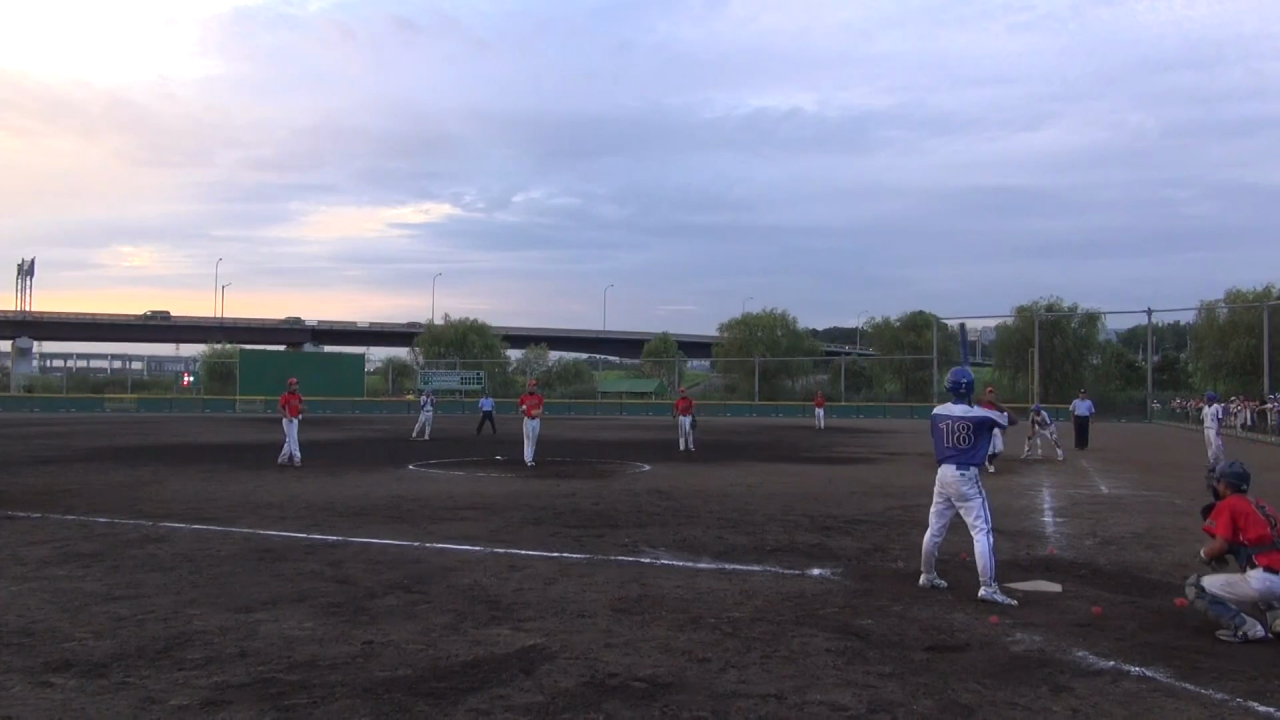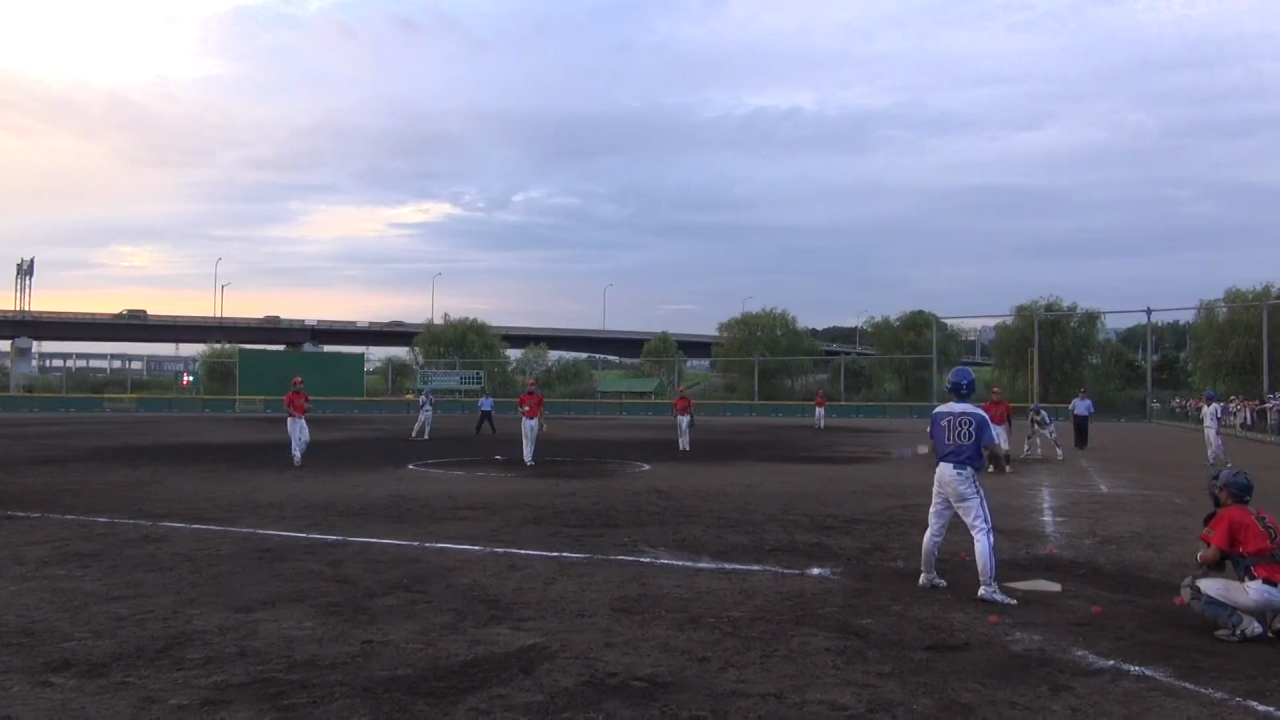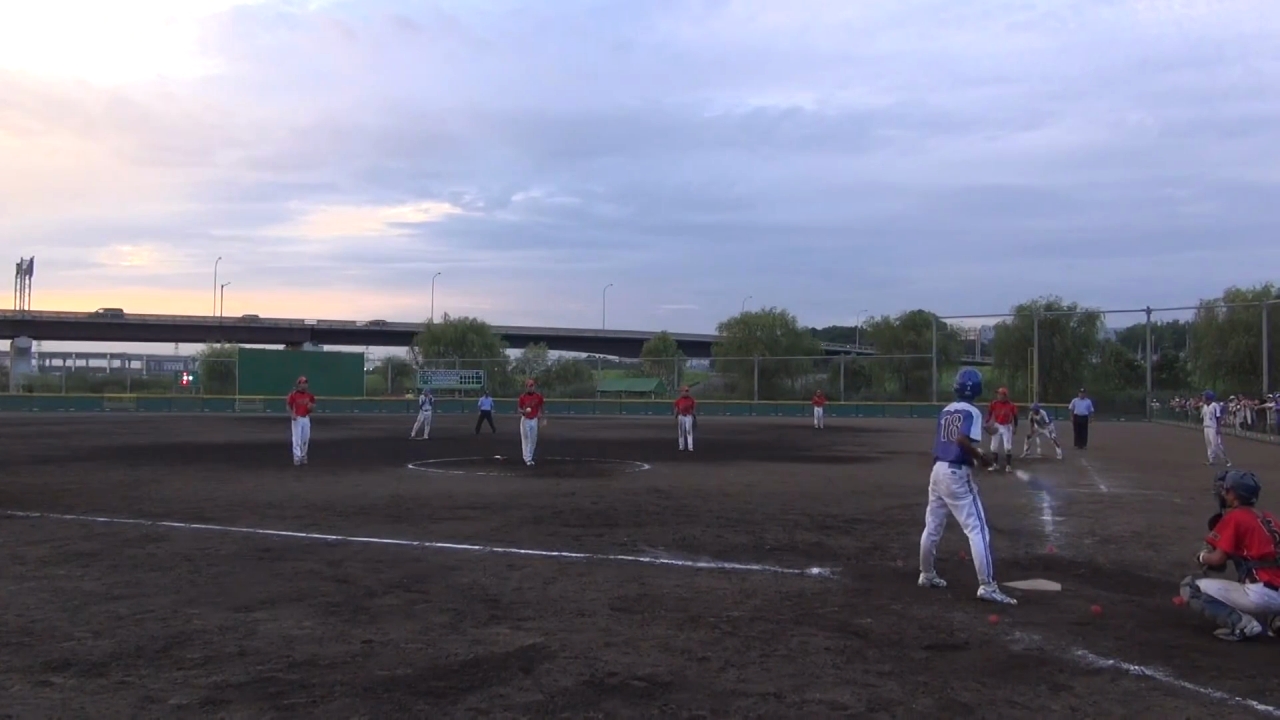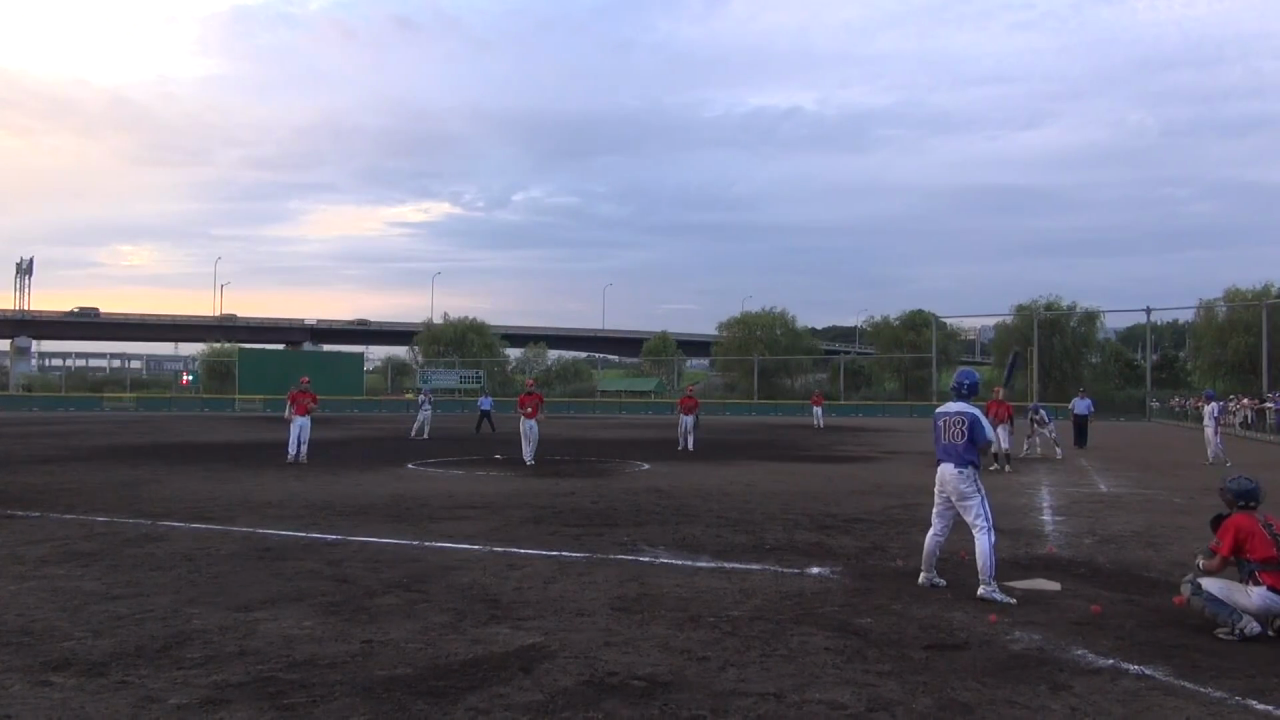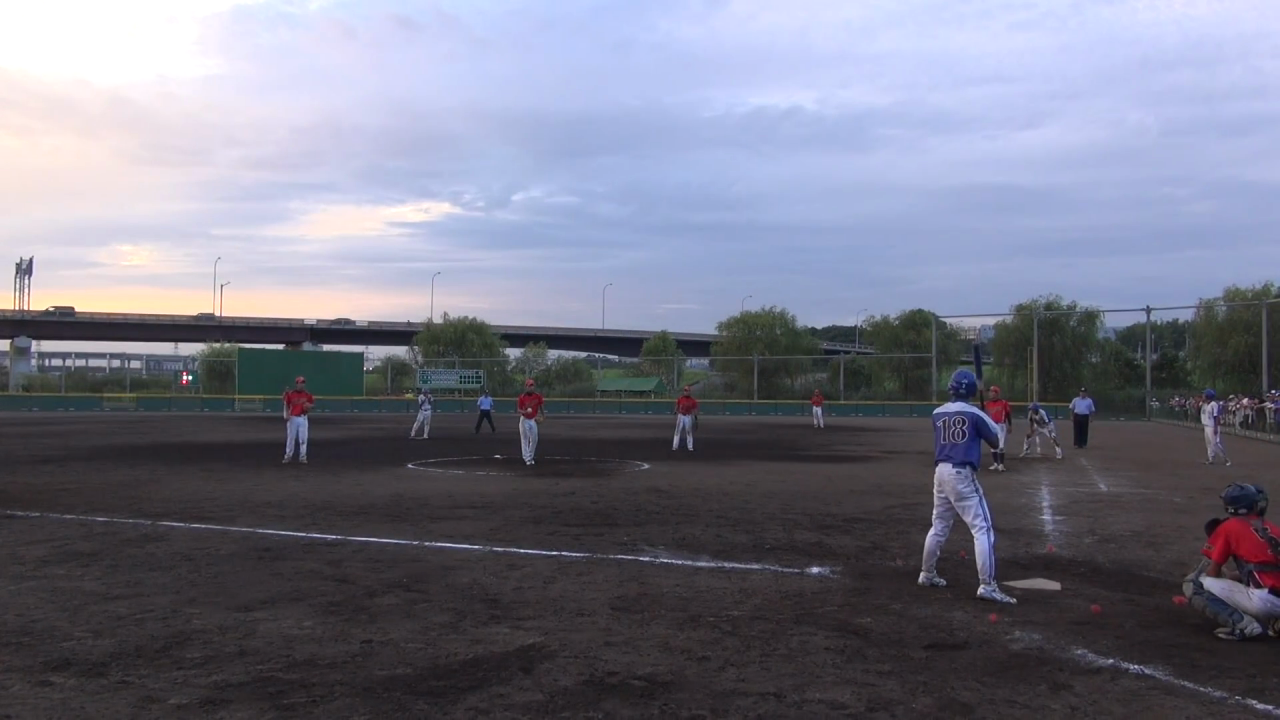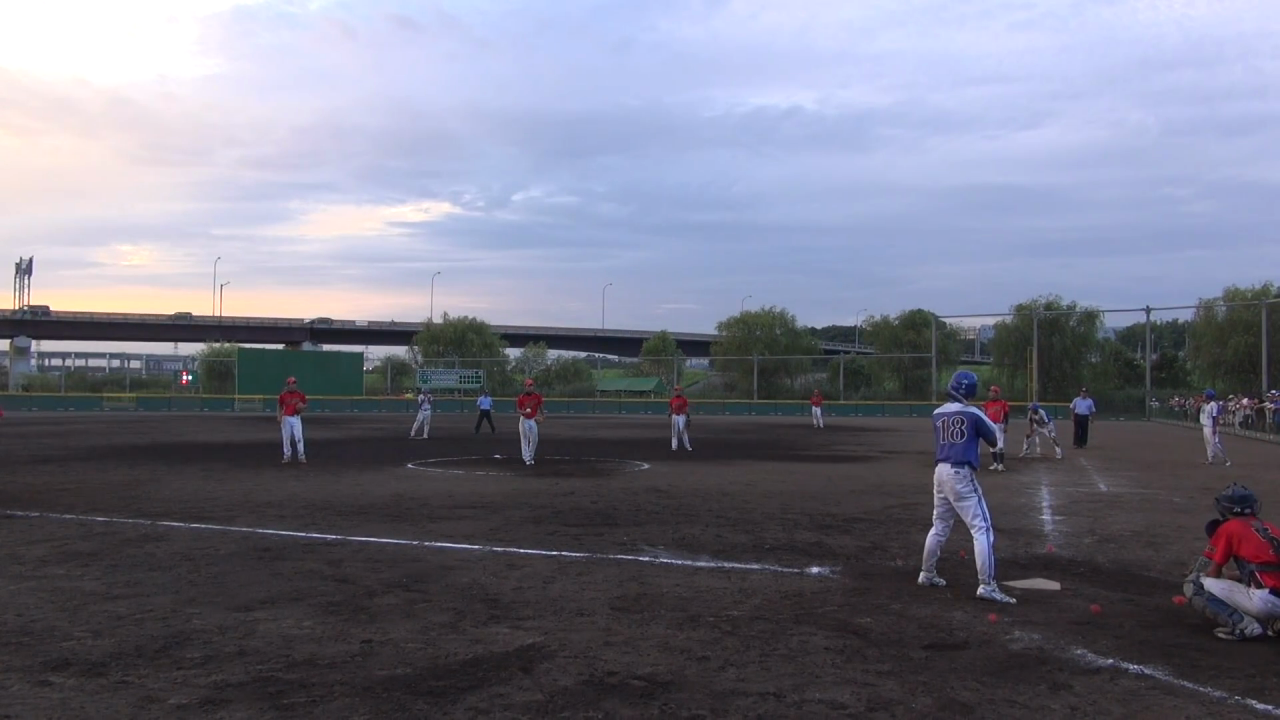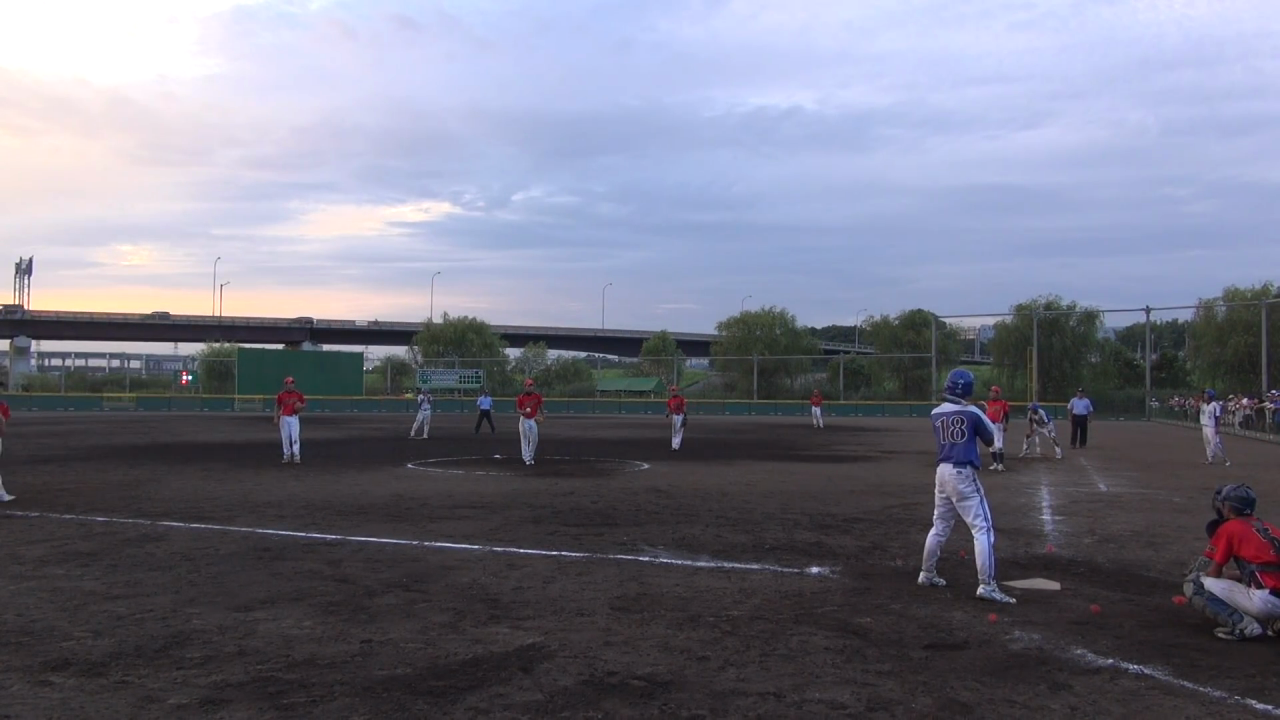
dt=0.4s
person 1, frame 1
left shoulder: (937, 413)
right shoulder: (979, 415)
right elbow: (1013, 420)
right wrist: (993, 404)
left hip: (944, 474)
right hip: (966, 477)
left knee: (935, 528)
right knee: (982, 532)
left ankle: (927, 576)
right ankle: (988, 588)
person 1, frame 2
left shoulder: (938, 412)
right shoulder: (979, 416)
left elbow: (934, 445)
right elbow: (989, 449)
left hip: (942, 472)
right hip: (965, 475)
left knee: (935, 527)
right knee: (982, 532)
left ankle: (927, 575)
right ankle: (988, 587)
person 1, frame 3
left shoulder: (946, 411)
right shoulder: (971, 412)
right elbow: (961, 439)
left wrist: (973, 455)
right wrist: (980, 457)
left hip: (938, 471)
right hip: (957, 474)
left knee: (932, 526)
right knee: (977, 530)
left ankle: (927, 575)
right ankle: (987, 586)
person 1, frame 4
left shoulder: (939, 412)
right shoulder: (973, 414)
right elbow: (984, 448)
right wrist: (989, 431)
left hip: (943, 472)
right hip: (964, 475)
left knee: (938, 527)
right knee: (983, 530)
left ankle: (927, 574)
right ankle: (987, 586)
person 1, frame 5
left shoulder: (937, 413)
right shoulder: (974, 414)
right elbow: (995, 443)
right wrist: (985, 421)
left hip: (941, 473)
right hip: (962, 475)
left knee: (939, 526)
right knee: (982, 530)
left ankle: (927, 574)
right ankle: (987, 586)
person 1, frame 6
left shoulder: (938, 413)
right shoulder: (973, 413)
right elbow: (993, 442)
left hip: (941, 472)
right hip: (961, 475)
left knee: (940, 526)
right knee: (982, 530)
left ankle: (927, 574)
right ankle: (987, 586)
person 1, frame 7
left shoulder: (936, 413)
right shoulder: (972, 412)
right elbow: (989, 441)
left hip: (942, 472)
right hip: (963, 474)
left knee: (940, 527)
right knee: (982, 530)
left ankle: (927, 574)
right ankle: (987, 586)
person 2, frame 1
left shoulder: (1227, 505)
right shoulder: (1262, 506)
left elbow: (1220, 546)
left wrist: (1204, 553)
left hip: (1263, 580)
left knee: (1195, 587)
right knee: (1247, 577)
left ankle: (1246, 628)
person 2, frame 2
left shoulder: (1227, 515)
right shoulder: (1263, 516)
left elbow: (1212, 555)
left wrist: (1199, 557)
right wrist: (1227, 554)
left hip: (1260, 593)
left knee: (1190, 588)
left ankle: (1243, 625)
person 2, frame 3
left shoulder: (1233, 518)
left elbow: (1218, 559)
left wrist: (1202, 556)
right wrist: (1233, 553)
left hip: (1260, 595)
left knee: (1189, 587)
left ankle: (1242, 624)
person 2, frame 4
left shoulder: (1234, 522)
left elbow: (1217, 566)
left wrist: (1200, 563)
right wrist: (1233, 560)
left hip: (1261, 598)
left knee: (1190, 585)
left ankle: (1241, 624)
person 2, frame 5
left shoulder: (1227, 527)
left elbow: (1213, 573)
right wrist: (1230, 575)
left hip: (1262, 600)
left knee: (1192, 584)
left ankle: (1243, 625)
person 2, frame 6
left shoulder: (1228, 528)
left elbow: (1213, 574)
left wrist: (1200, 574)
right wrist: (1229, 575)
left hip: (1262, 601)
left knee: (1193, 584)
left ankle: (1243, 625)
person 2, frame 7
left shoulder: (1228, 528)
left elbow: (1213, 573)
right wrist: (1229, 574)
left hip: (1263, 602)
left knee: (1193, 584)
left ankle: (1243, 625)
